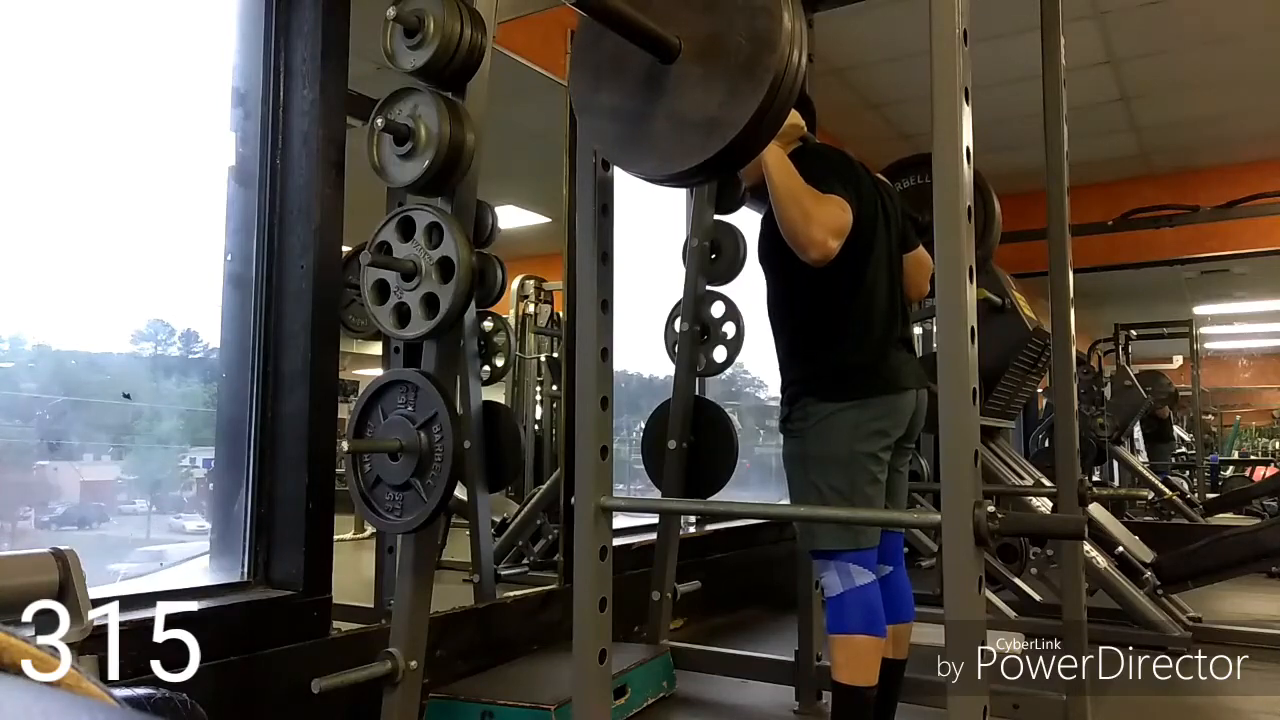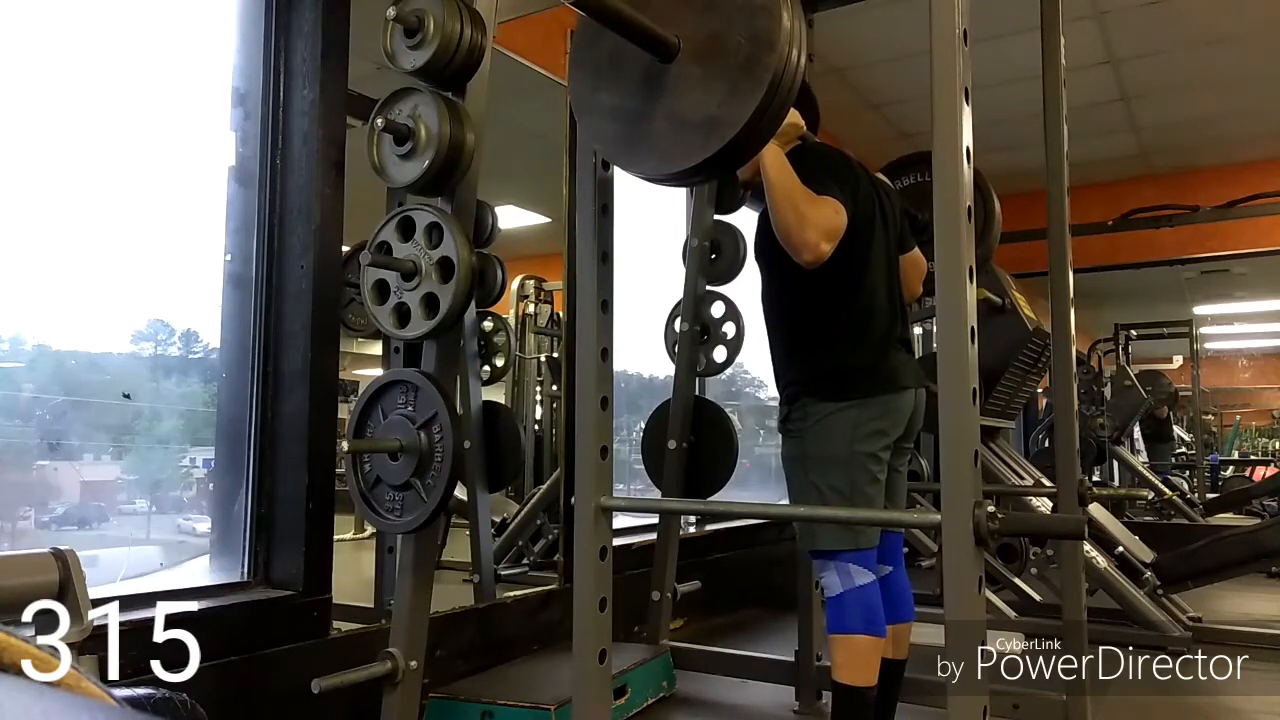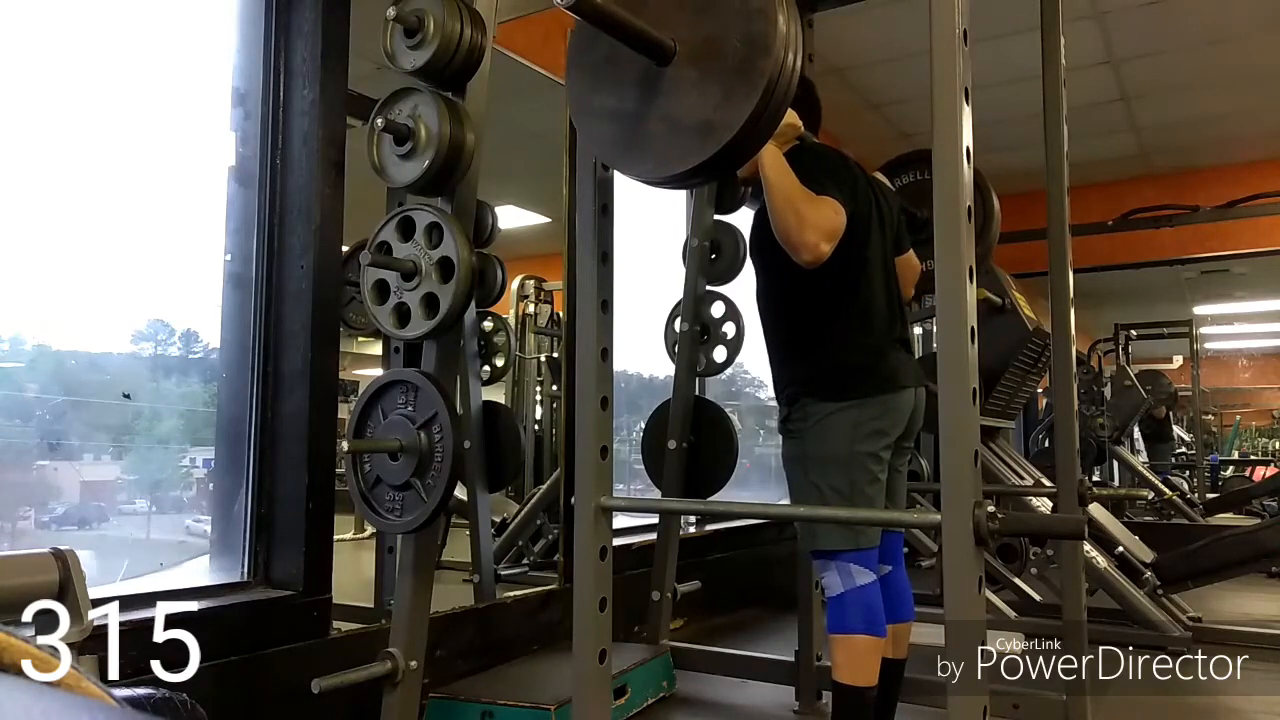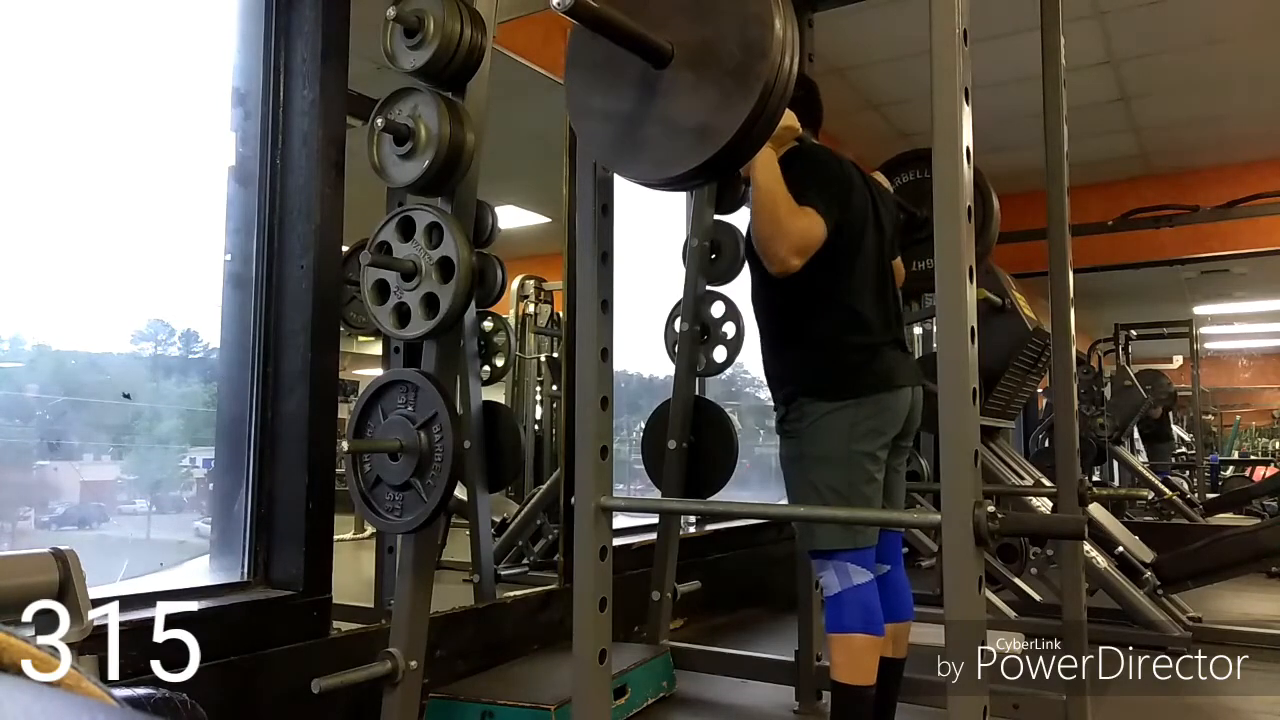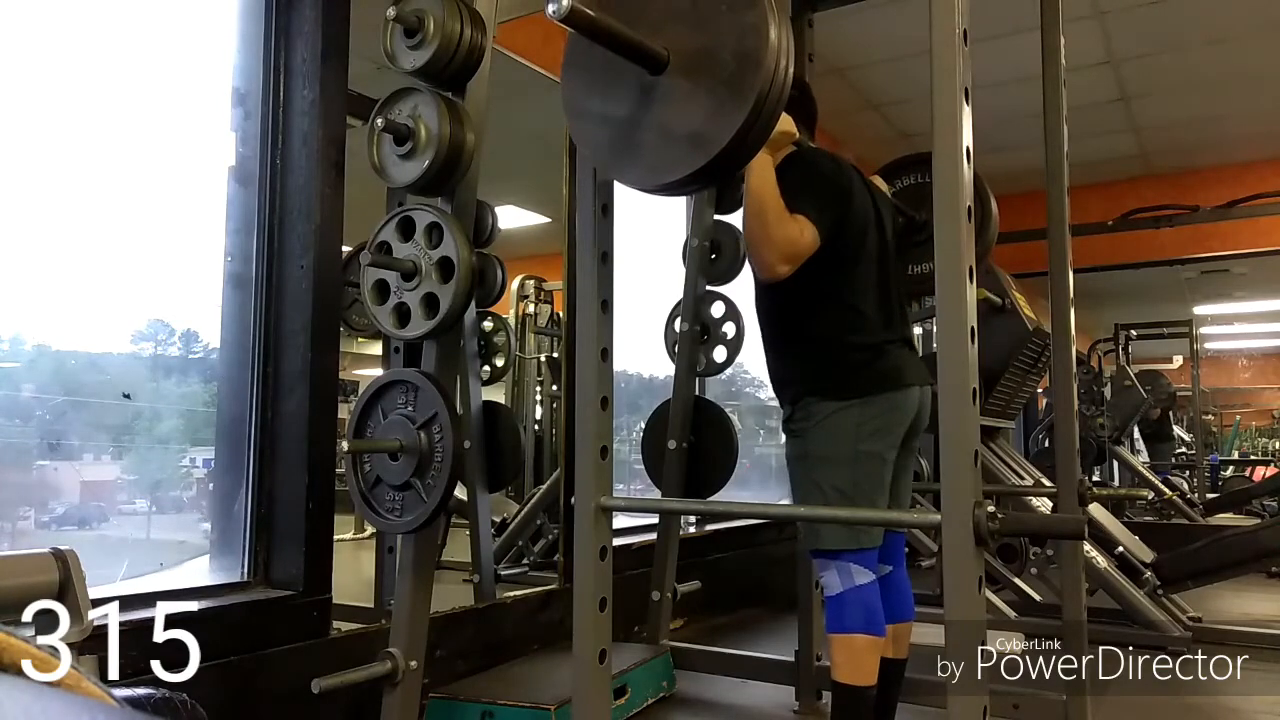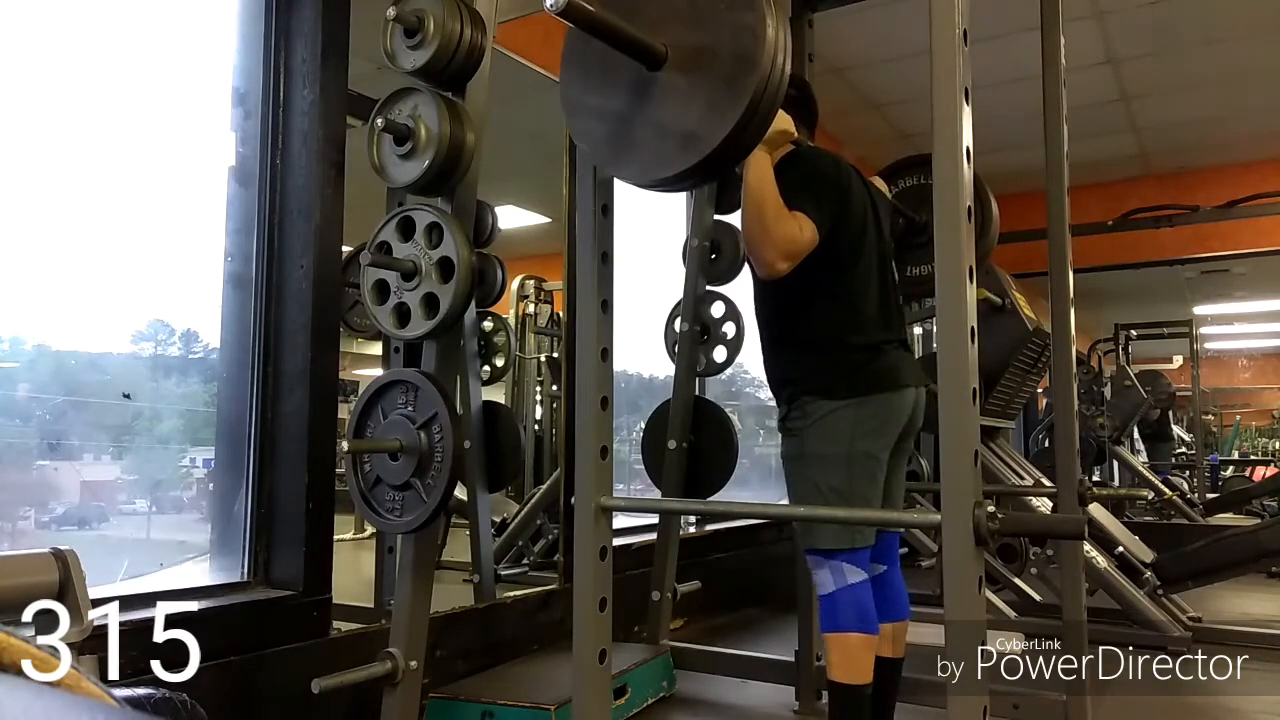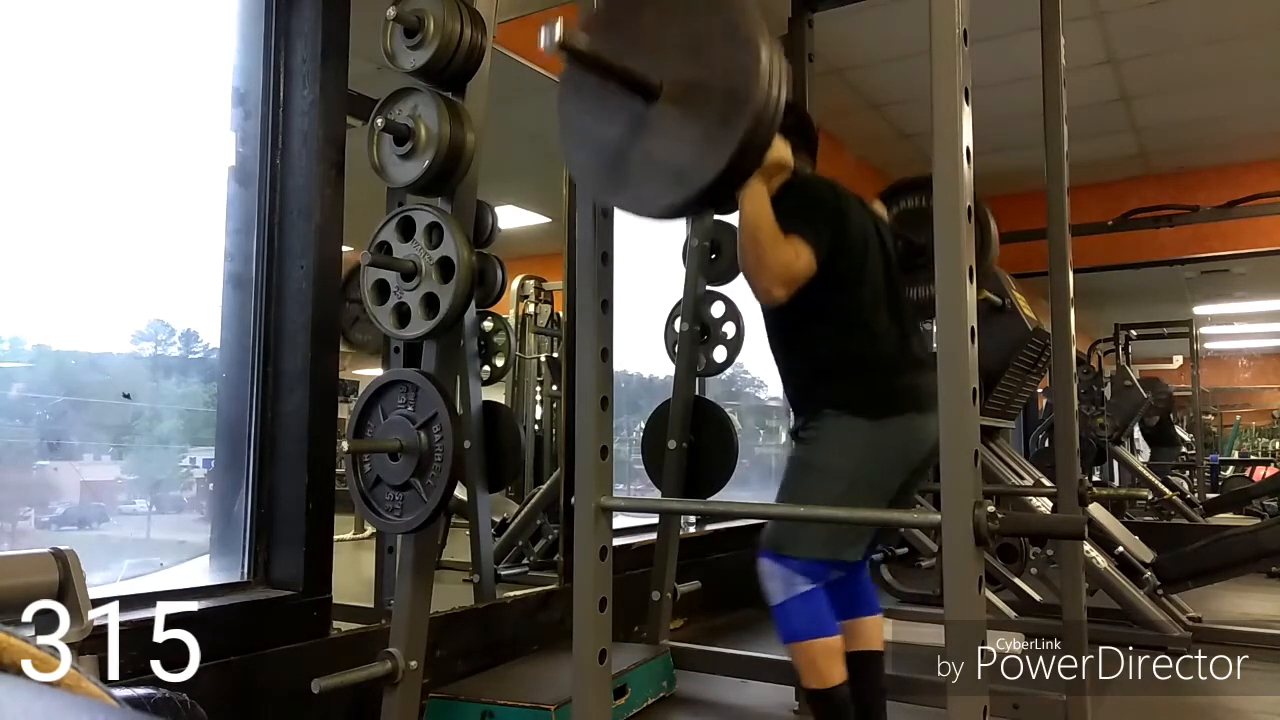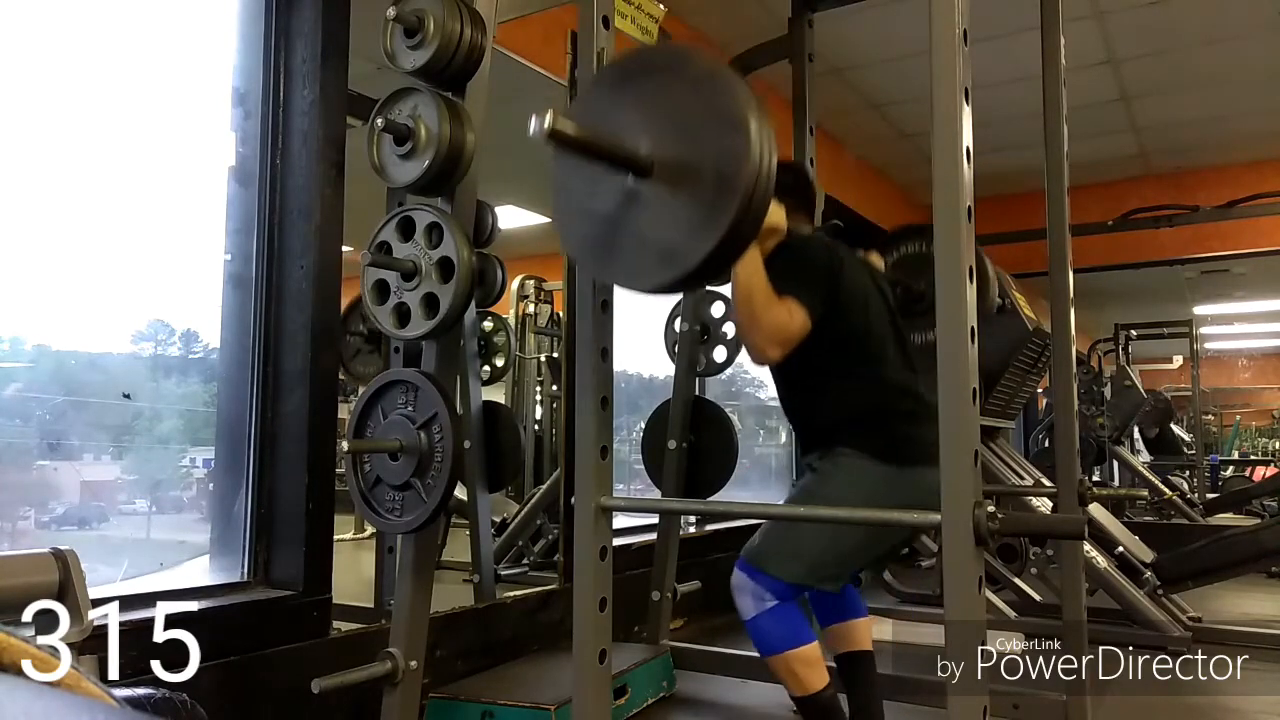
dt=0.3s
person 1, frame 1
left shoulder: (815, 165)
right shoulder: (861, 179)
left elbow: (819, 239)
right elbow: (917, 280)
left wrist: (770, 149)
left hip: (843, 395)
right hip: (892, 387)
left knee: (846, 566)
right knee: (881, 560)
person 1, frame 2
left shoulder: (813, 164)
right shoulder: (862, 180)
left elbow: (812, 241)
right elbow: (913, 279)
left wrist: (768, 148)
left hip: (841, 394)
right hip: (890, 387)
left knee: (846, 566)
right knee: (880, 560)
person 1, frame 3
left shoulder: (810, 165)
right shoulder: (859, 179)
left elbow: (811, 240)
right elbow: (906, 279)
left wrist: (768, 149)
left hip: (841, 395)
right hip: (890, 387)
left knee: (846, 566)
right knee: (880, 561)
person 1, frame 4
left shoulder: (806, 168)
right shoulder: (854, 179)
left elbow: (784, 251)
right elbow: (892, 276)
left wrist: (762, 149)
left hip: (838, 394)
right hip: (886, 386)
left knee: (843, 564)
right knee: (879, 559)
person 1, frame 5
left shoulder: (806, 171)
right shoulder: (851, 180)
left elbow: (775, 257)
left wrist: (758, 152)
left hip: (847, 394)
right hip: (894, 384)
left knee: (845, 565)
right knee: (880, 560)
person 1, frame 6
left shoulder: (804, 169)
right shoulder: (850, 180)
left elbow: (774, 253)
left wrist: (754, 147)
left hip: (842, 392)
right hip: (890, 384)
left knee: (838, 565)
right knee: (876, 561)
person 1, frame 7
left shoulder: (801, 195)
right shoulder: (845, 203)
left elbow: (774, 280)
left wrist: (752, 178)
left hip: (865, 413)
right hip: (910, 407)
left knee: (789, 568)
right knee: (838, 562)
person 1, frame 8
left shoulder: (798, 255)
right shoulder: (841, 258)
left elbow: (768, 340)
left wrist: (745, 239)
left hip: (878, 458)
right hip: (915, 455)
left knee: (761, 583)
right knee: (822, 573)
